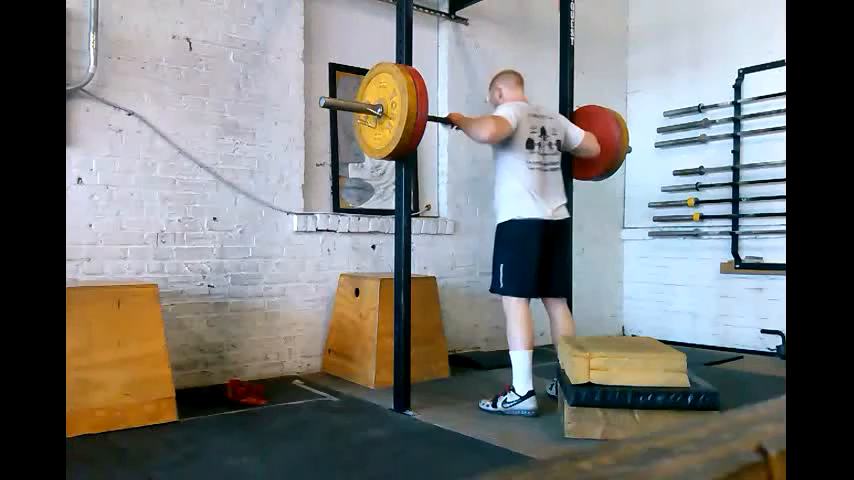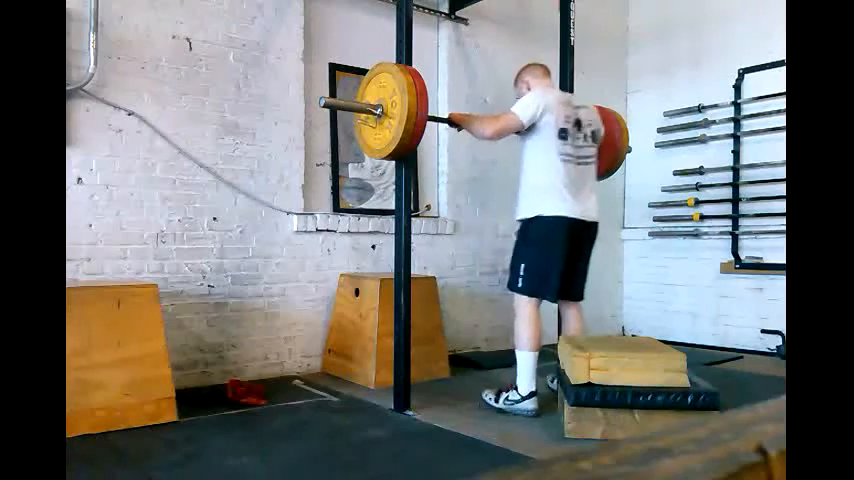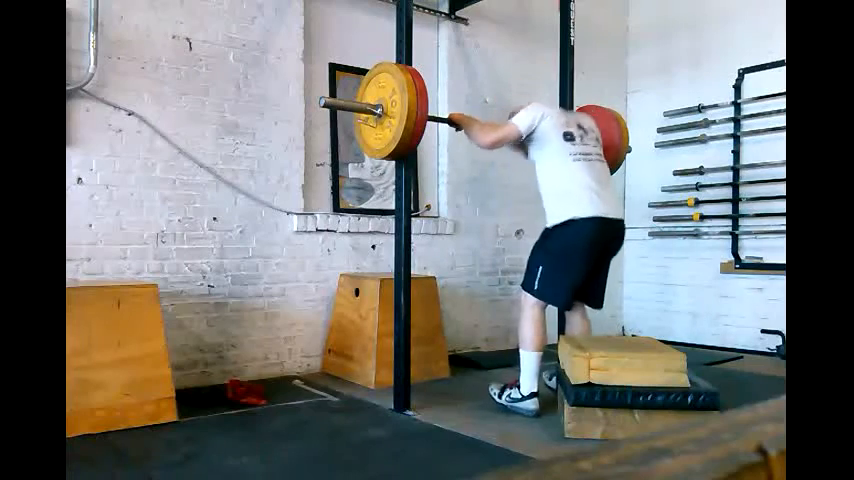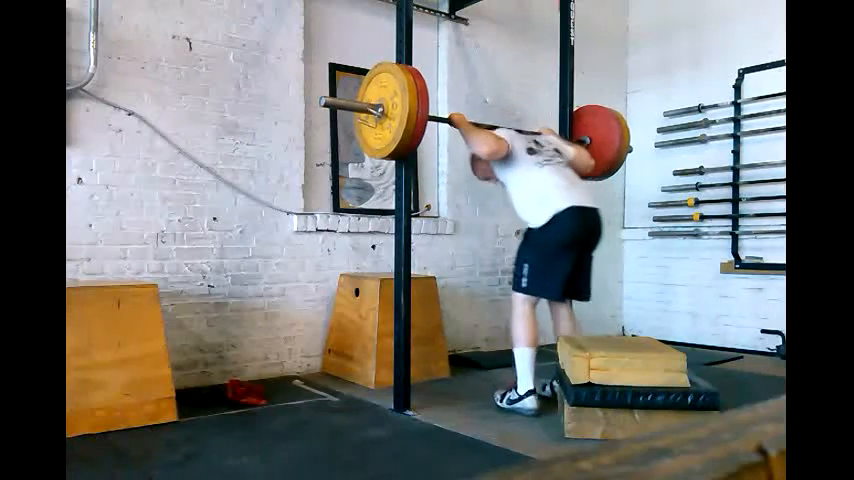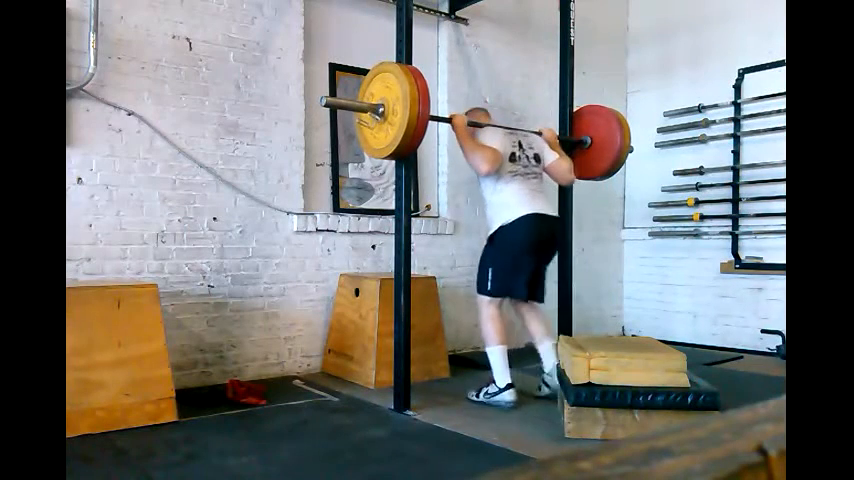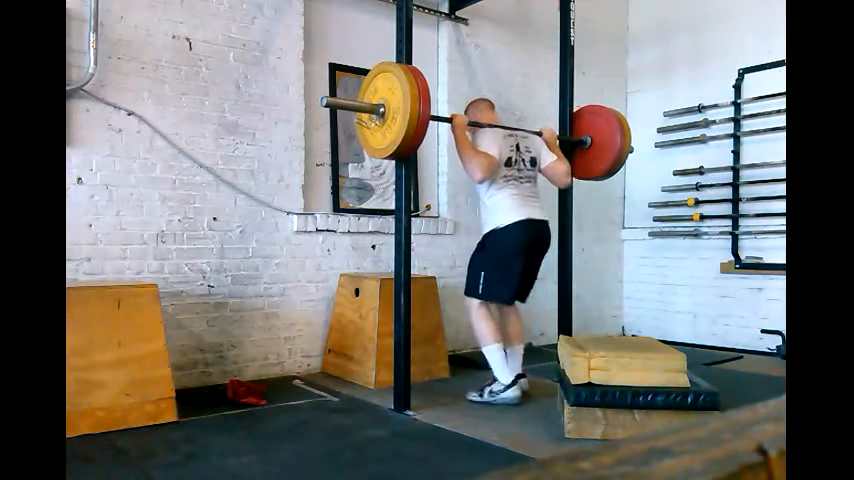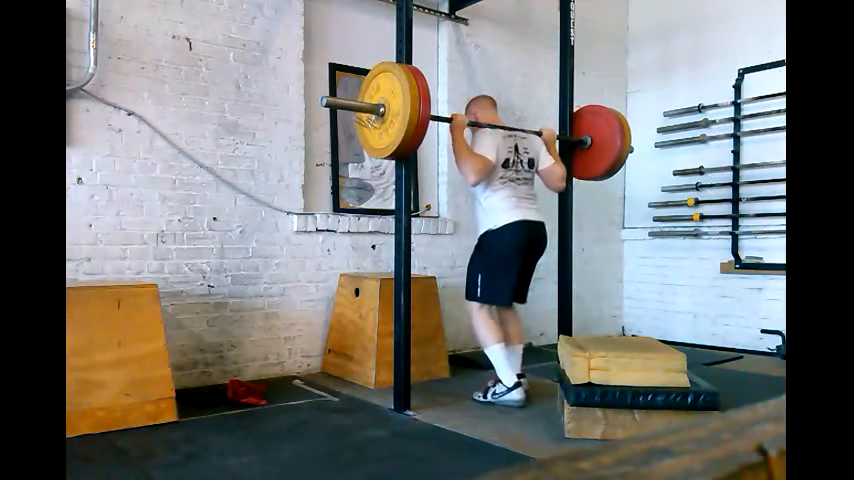
dt=0.4s
person 1, frame 1
left shoulder: (511, 111)
right shoulder: (554, 118)
left elbow: (487, 132)
right elbow: (593, 148)
left wrist: (459, 120)
left hip: (522, 221)
right hip: (557, 221)
left knee: (515, 302)
right knee: (556, 302)
left ankle: (522, 393)
person 1, frame 2
left shoulder: (541, 98)
right shoulder: (588, 111)
left elbow: (492, 129)
left wrist: (460, 118)
left hip: (549, 218)
right hip: (585, 219)
left knee: (526, 301)
right knee: (570, 302)
left ankle: (524, 393)
person 1, frame 3
left shoulder: (538, 113)
right shoulder: (582, 121)
left elbow: (489, 138)
left wrist: (463, 120)
left hip: (577, 223)
right hip: (612, 223)
left knee: (532, 301)
right knee: (575, 304)
left ankle: (525, 392)
person 1, frame 4
left shoulder: (500, 138)
right shoulder: (542, 140)
left elbow: (486, 148)
right elbow: (588, 162)
left wrist: (462, 125)
right wrist: (556, 139)
left hip: (558, 220)
right hip: (588, 218)
left knee: (523, 301)
right knee: (560, 302)
left ankle: (524, 392)
person 1, frame 5
left shoulder: (487, 134)
right shoulder: (532, 139)
left elbow: (486, 166)
right elbow: (567, 175)
left wrist: (459, 130)
right wrist: (553, 142)
left hip: (517, 226)
right hip: (548, 225)
left knee: (489, 302)
right knee: (525, 302)
left ankle: (502, 386)
right ankle: (554, 374)
person 1, frame 6
left shoulder: (487, 136)
right shoulder: (531, 139)
left elbow: (479, 172)
right elbow: (564, 178)
left wrist: (459, 131)
right wrist: (552, 143)
left hip: (507, 231)
right hip: (538, 229)
left knee: (477, 303)
right knee: (505, 302)
left ankle: (504, 383)
right ankle: (515, 376)
person 1, frame 7
left shoulder: (487, 136)
right shoulder: (531, 139)
left elbow: (473, 174)
right elbow: (558, 182)
left wrist: (457, 131)
right wrist: (550, 144)
left hip: (504, 232)
right hip: (534, 230)
left knee: (478, 307)
right knee: (504, 304)
left ankle: (509, 385)
right ankle: (515, 376)
